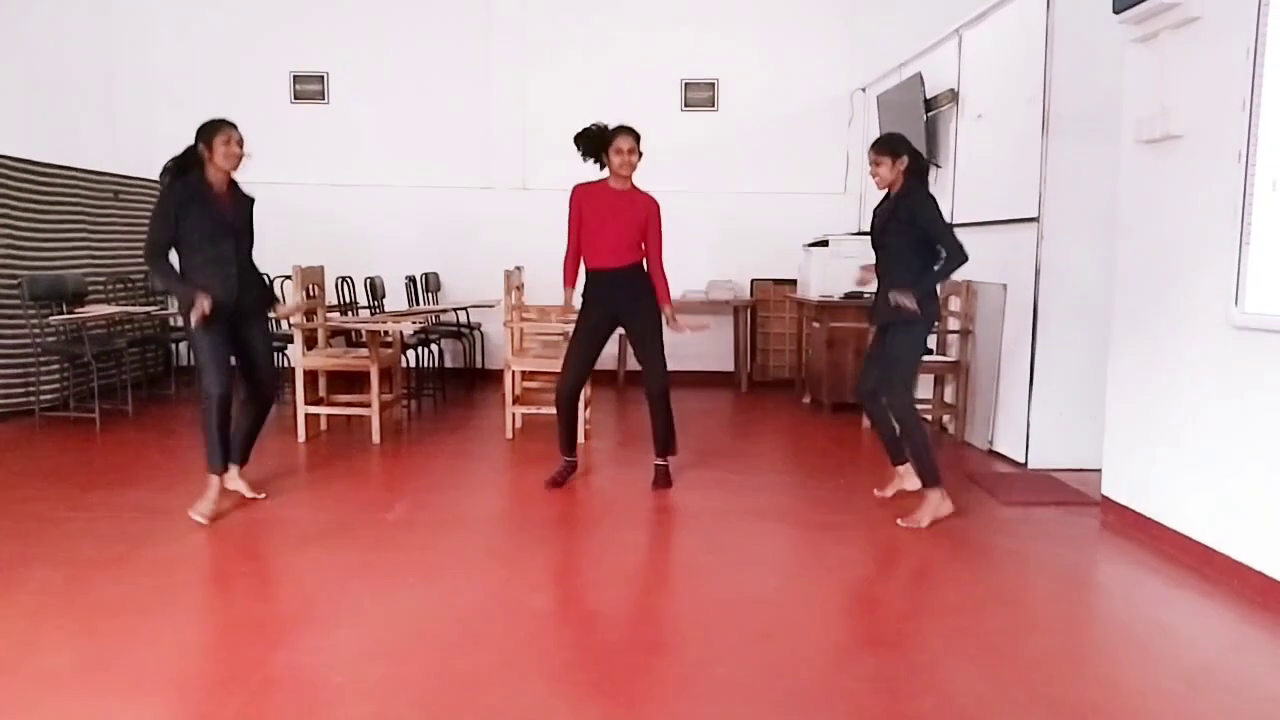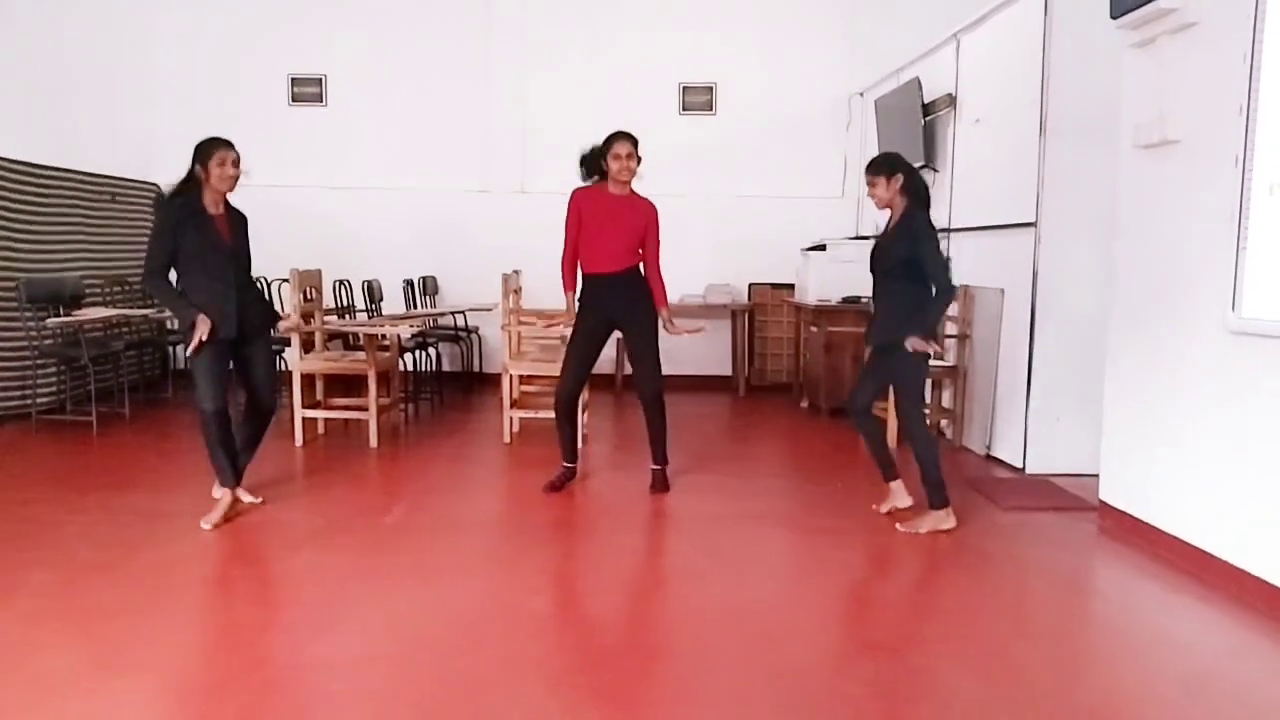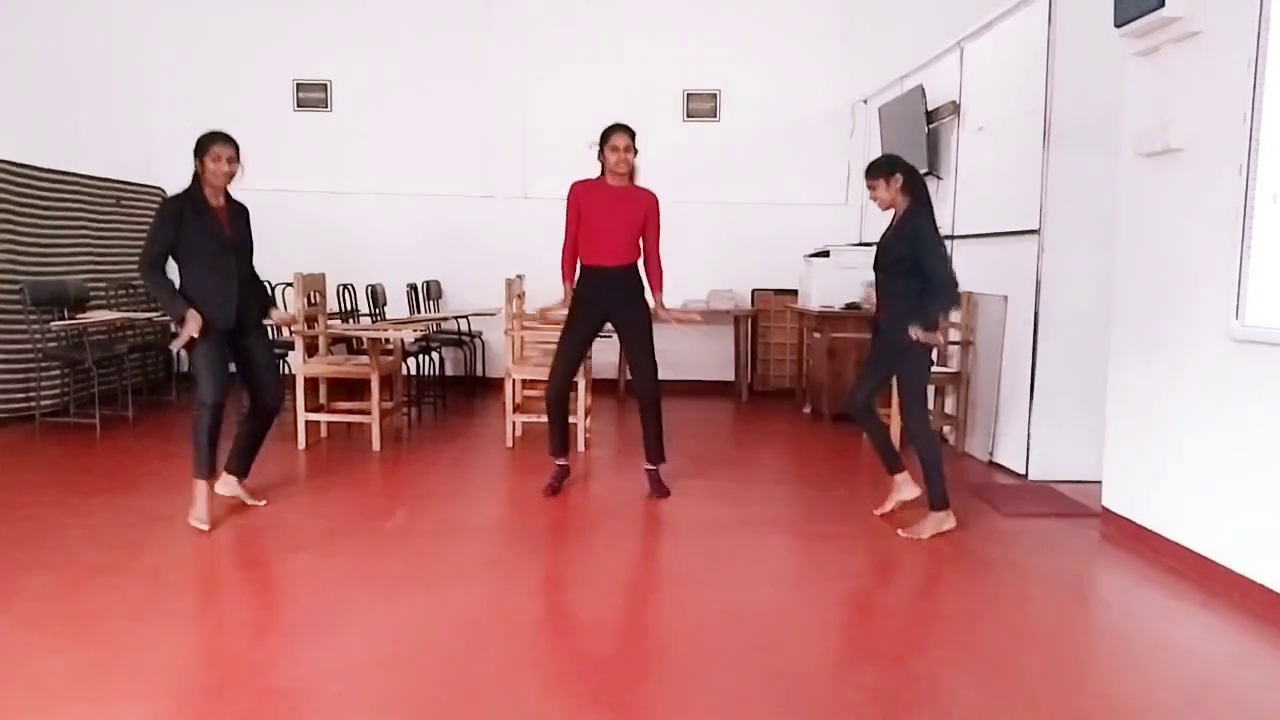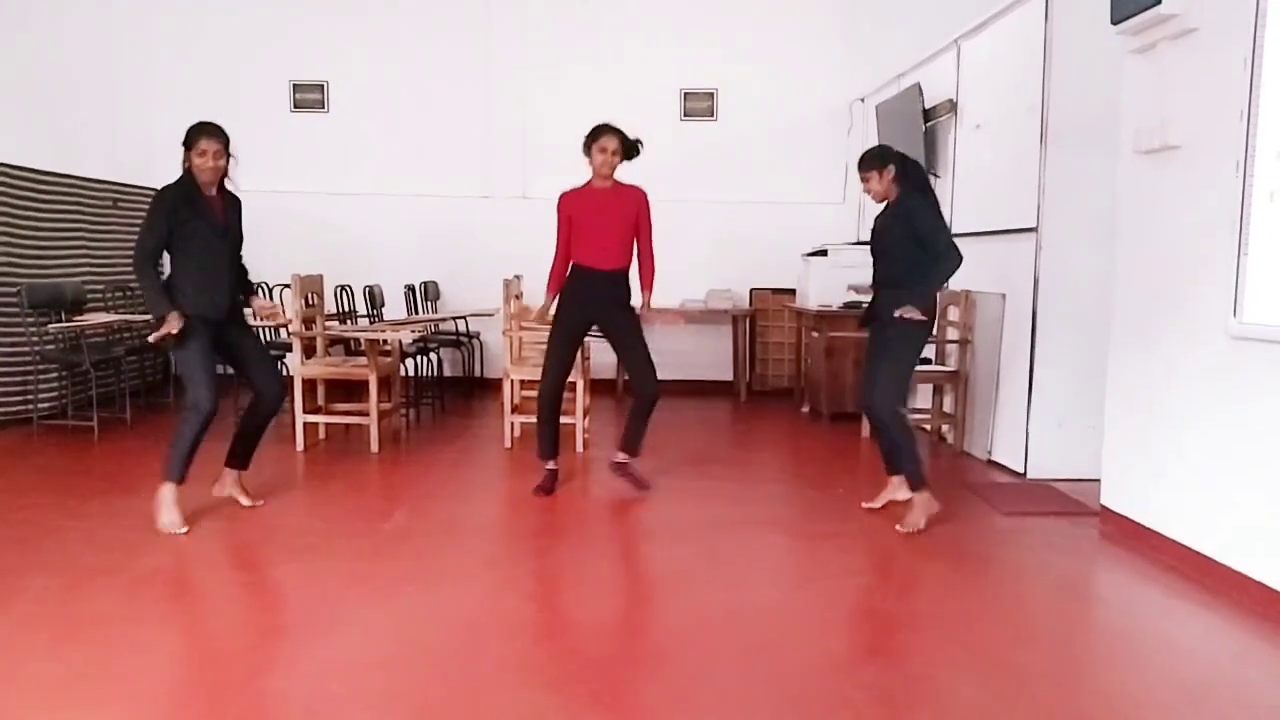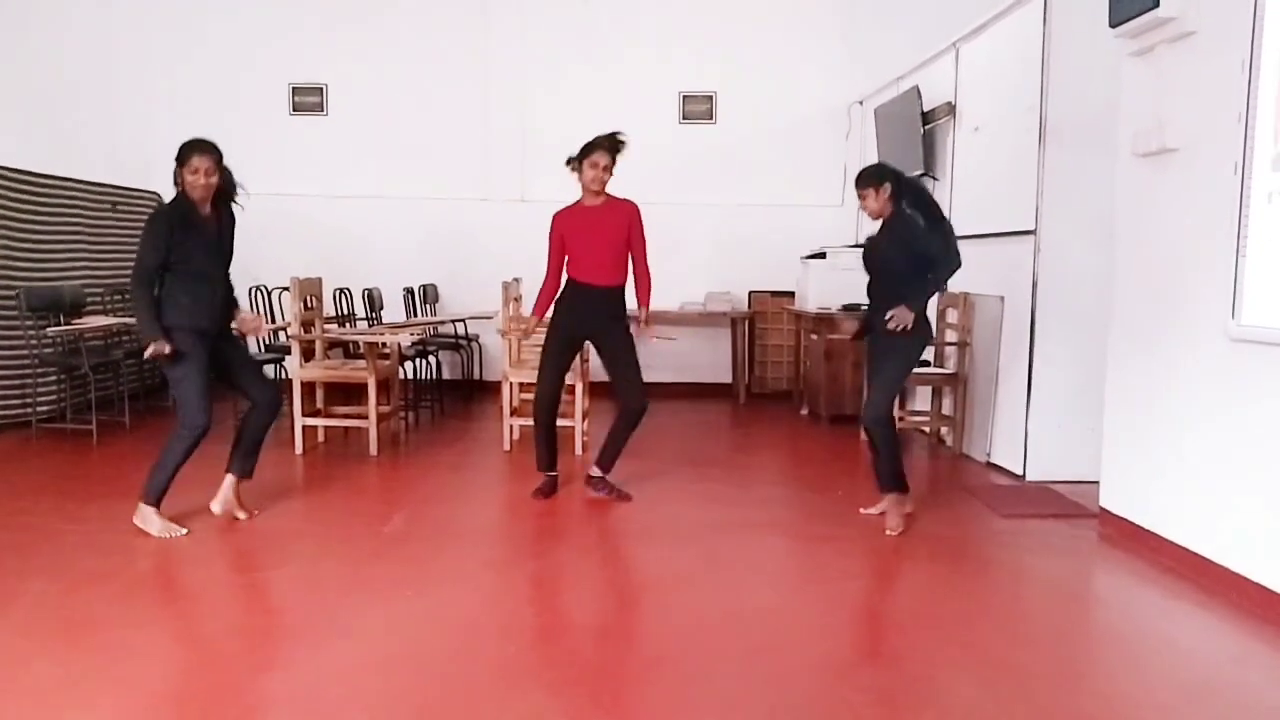
dt=0.1s
person 1, frame 1
left shoulder: (243, 200)
right shoulder: (179, 192)
right elbow: (155, 254)
left wrist: (272, 300)
right wrist: (190, 294)
left hip: (247, 305)
right hip: (206, 308)
left knee: (263, 389)
right knee: (217, 387)
left ankle: (233, 470)
right ankle: (214, 481)
person 1, frame 2
left shoulder: (238, 219)
right shoulder: (175, 214)
right elbow: (154, 276)
left wrist: (274, 316)
right wrist: (191, 316)
left hip: (249, 325)
right hip: (208, 328)
left knee: (264, 401)
right knee: (212, 403)
left ankle: (229, 480)
right ankle: (223, 494)
person 1, frame 3
left shoulder: (240, 212)
right shoulder: (177, 209)
right elbow: (150, 267)
left wrist: (269, 307)
right wrist: (183, 310)
left hip: (245, 318)
right hip: (205, 321)
left knee: (269, 399)
right knee: (211, 397)
left ankle: (232, 478)
right ankle: (202, 487)
person 1, frame 4
left shoulder: (231, 202)
right shoulder: (170, 200)
right elbow: (144, 261)
left wrist: (251, 298)
right wrist: (167, 311)
left hip: (227, 314)
right hip: (190, 316)
left knee: (271, 389)
right knee: (203, 401)
left ankle: (231, 477)
right ankle: (167, 492)
person 1, frame 5
left shoulder: (225, 215)
right shoulder: (167, 218)
right elbow: (143, 280)
left wrist: (236, 311)
right wrist: (153, 334)
left hip: (217, 328)
right hip: (182, 331)
left knee: (266, 397)
right knee: (196, 420)
left ankle: (228, 490)
right ankle: (147, 508)
person 2, frame 1
left shoulder: (918, 201)
right shoulder: (887, 203)
left elbow: (956, 254)
left wrist: (918, 293)
right wrist: (878, 272)
left hip: (910, 314)
right hip: (892, 312)
left knee: (898, 398)
right knee: (867, 390)
left ankle: (935, 494)
right ankle: (904, 470)
person 2, frame 2
left shoulder: (917, 226)
right shoulder: (893, 225)
left elbow: (944, 287)
left wrist: (924, 334)
right wrist: (884, 312)
left hip: (910, 340)
right hip: (889, 336)
left knee: (911, 420)
right knee: (858, 404)
left ankle: (940, 510)
right ankle: (897, 488)
person 2, frame 3
left shoulder: (918, 224)
right shoulder: (897, 223)
left elbow: (947, 284)
left wrist: (926, 324)
right wrist: (880, 295)
left hip: (912, 337)
right hip: (890, 332)
left knee: (915, 419)
right knee: (859, 401)
left ankle: (940, 512)
right ankle: (902, 481)
person 2, frame 4
left shoulder: (913, 208)
right shoulder: (888, 214)
left elbow: (950, 256)
left wrist: (919, 299)
right wrist: (873, 292)
left hip: (908, 321)
right hip: (886, 318)
left knee: (885, 404)
right knee: (872, 401)
left ankle: (922, 495)
right ankle: (898, 482)
person 2, frame 5
left shoulder: (907, 225)
right shoulder: (884, 232)
left elbow: (948, 260)
left wrist: (913, 305)
right wrist: (863, 322)
left hip: (903, 334)
right hip: (882, 330)
left knee: (874, 413)
right knee: (878, 415)
left ankle: (896, 496)
right ankle: (895, 495)
person 3, frame 1
left shoulder: (648, 204)
right shoulder: (583, 194)
left elbow: (655, 258)
right elbow: (575, 249)
left wrist: (667, 307)
right wrist: (568, 295)
left hip: (638, 292)
right hip: (597, 295)
left knee: (657, 383)
right knee: (567, 385)
left ankle: (662, 463)
right ankle: (568, 461)
person 3, frame 2
left shoulder: (646, 209)
right shoulder: (581, 199)
left elbow: (652, 264)
right elbow: (571, 255)
left wrist: (663, 312)
right wrist: (570, 303)
left hip: (634, 297)
right hip: (594, 298)
left knee: (650, 387)
right knee: (567, 390)
left ankle: (659, 468)
right ankle: (568, 465)
person 3, frame 3
left shoulder: (646, 200)
right shoulder: (580, 192)
left elbow: (651, 254)
right elbow: (570, 247)
left wrist: (658, 301)
right wrist: (567, 291)
left hip: (629, 292)
right hip: (589, 291)
left knee: (648, 385)
right knee: (557, 384)
left ankle: (653, 468)
right ankle: (561, 464)
person 3, frame 4
left shoulder: (635, 197)
right shoulder: (570, 200)
left elbow: (645, 254)
right elbow: (562, 257)
left wrist: (648, 299)
right wrist: (548, 300)
left hip: (616, 297)
right hip: (578, 294)
left knee: (647, 386)
right knee: (550, 387)
left ankle: (623, 458)
right ankle: (550, 467)
person 3, frame 5
left shoulder: (628, 211)
right shoulder: (562, 219)
left elbow: (640, 266)
right elbow: (554, 273)
left wrist: (643, 314)
right wrist: (535, 317)
left hip: (611, 311)
right hip: (571, 308)
left knee: (635, 401)
right knee: (545, 397)
left ankle: (598, 473)
right ankle: (548, 474)
